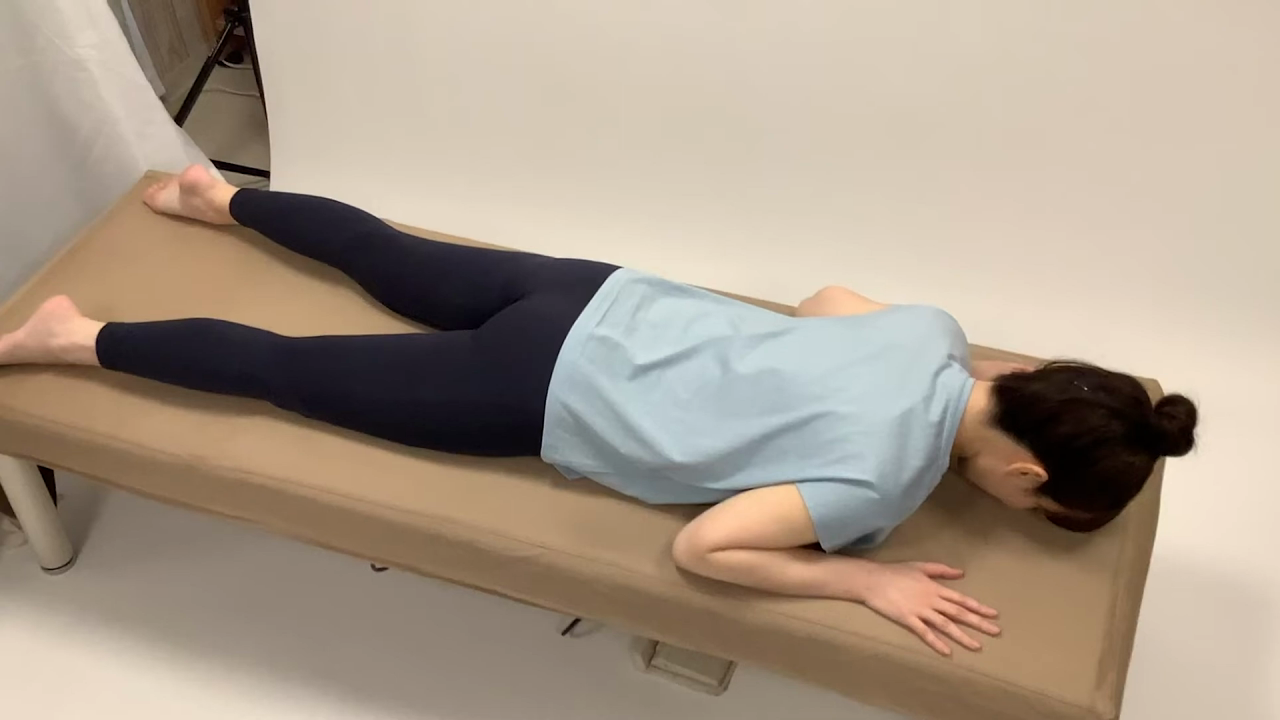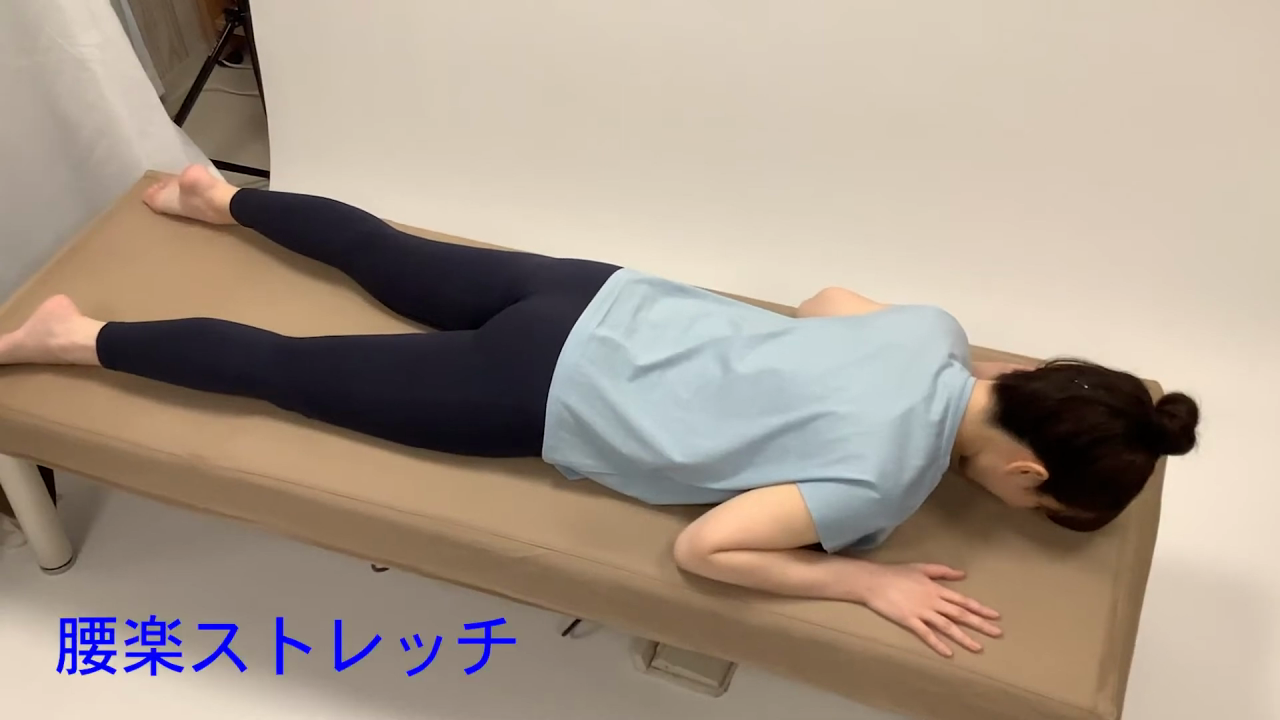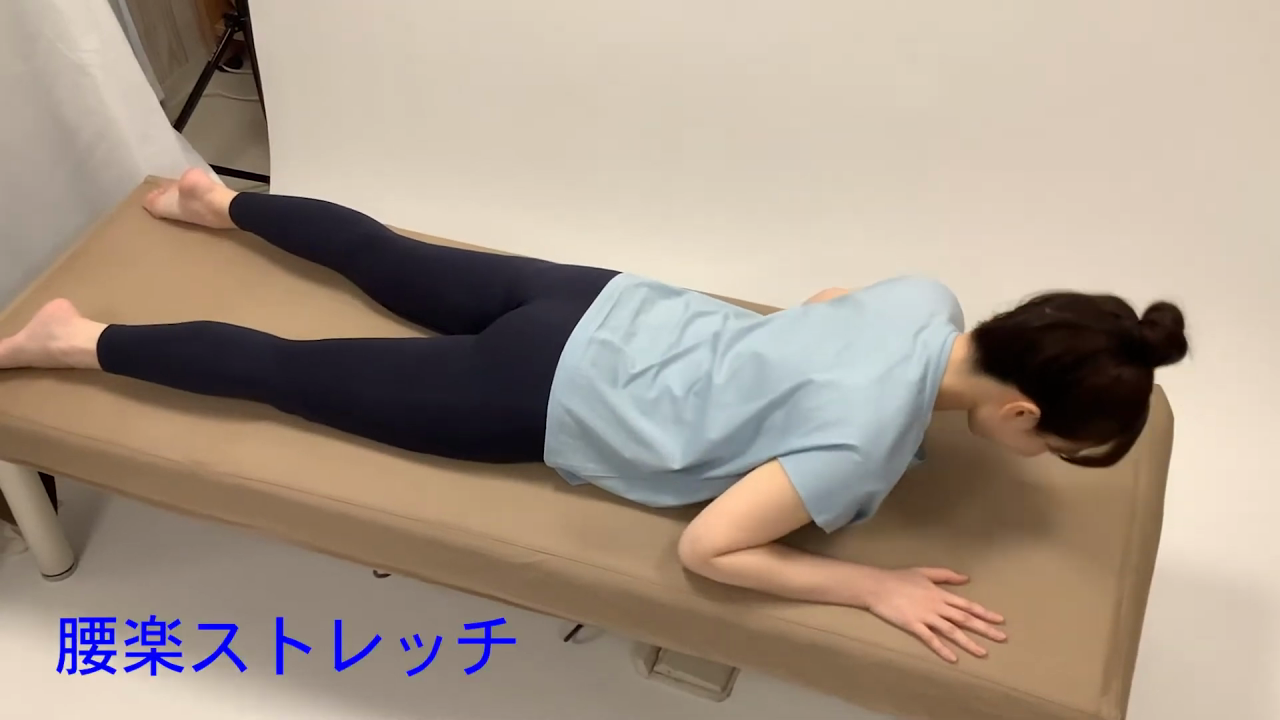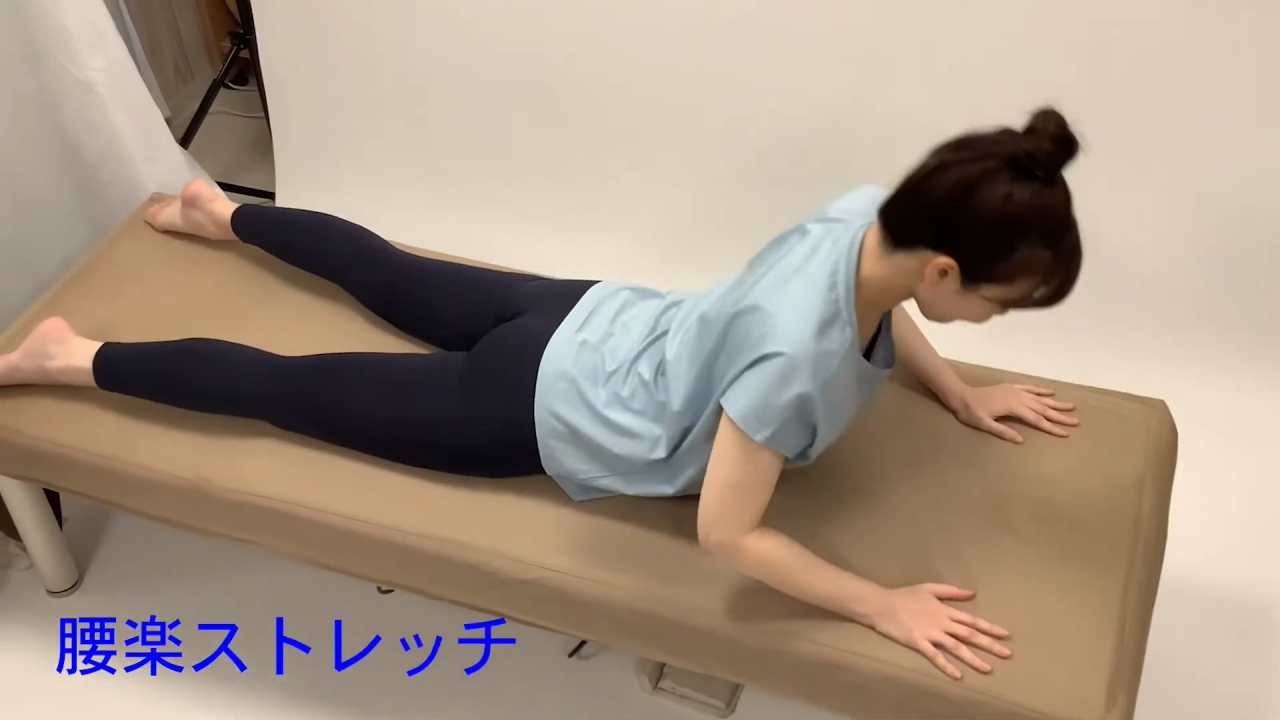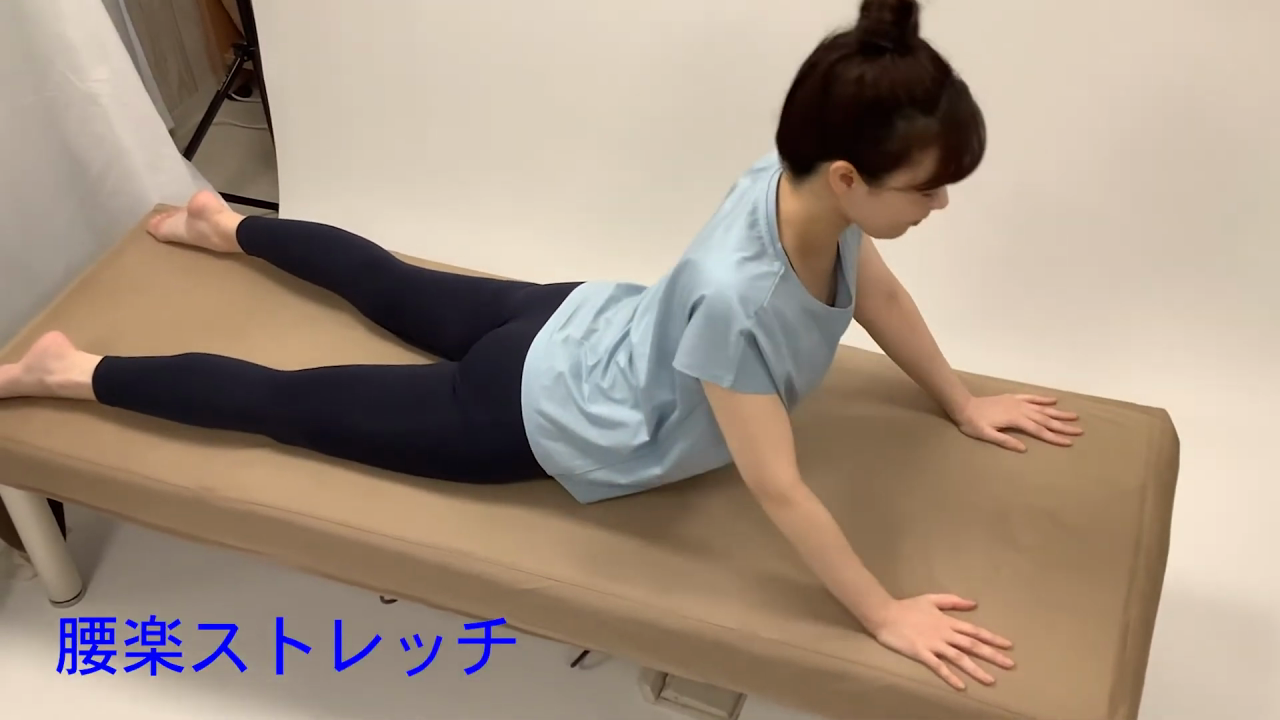
dt=1s
person 1, frame 1
left shoulder: (935, 334)
right shoulder: (888, 474)
right elbow: (702, 548)
right wrist: (865, 582)
left hip: (605, 305)
right hip: (551, 395)
left knee: (395, 264)
right knee: (292, 371)
left ankle: (221, 198)
person 1, frame 2
left shoulder: (935, 334)
right shoulder: (887, 473)
right elbow: (701, 548)
right wrist: (868, 583)
left hip: (606, 304)
right hip: (553, 393)
left knee: (394, 266)
right knee: (292, 372)
left ankle: (218, 198)
person 1, frame 3
left shoulder: (931, 304)
right shoulder: (864, 442)
right elbow: (704, 549)
left wrist: (957, 401)
right wrist: (876, 589)
left hip: (604, 309)
right hip: (553, 400)
left knee: (393, 266)
right knee: (291, 371)
left ankle: (217, 202)
person 1, frame 4
left shoulder: (870, 215)
right shoulder: (794, 354)
right elbow: (728, 534)
left wrist: (960, 396)
right wrist: (884, 608)
left hip: (595, 322)
right hip: (547, 411)
left knee: (391, 276)
right knee: (287, 388)
left ankle: (219, 212)
person 1, frame 5
left shoulder: (816, 189)
right shoulder: (735, 292)
left elbow: (880, 299)
right elbow: (779, 493)
left wrist: (961, 404)
right wrist: (885, 617)
left hip: (581, 324)
right hip: (538, 413)
left knee: (394, 288)
right knee: (287, 403)
left ankle: (224, 225)
